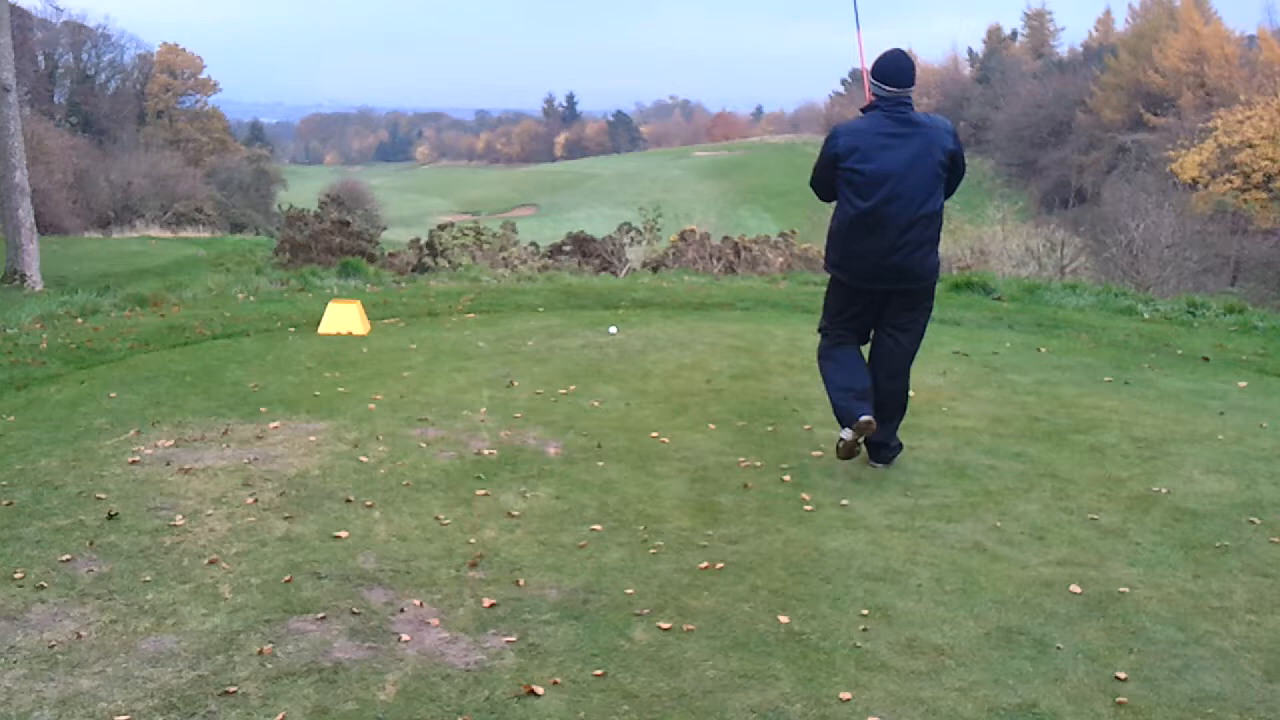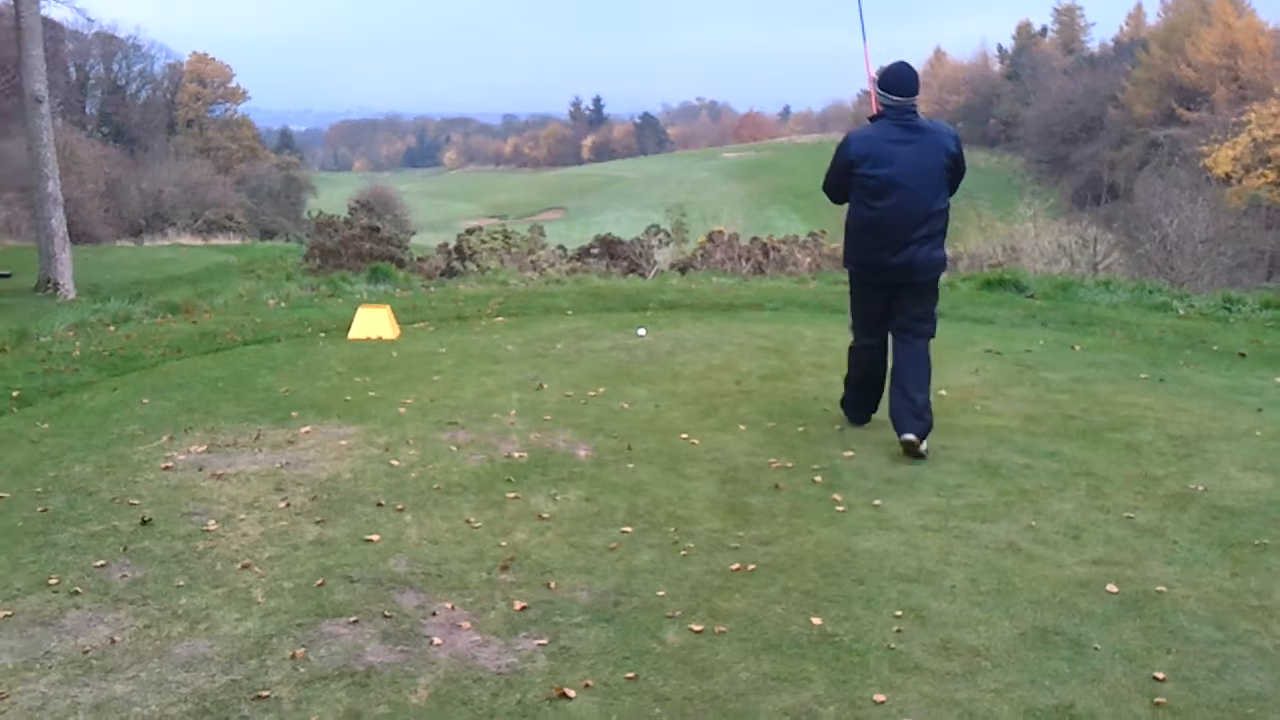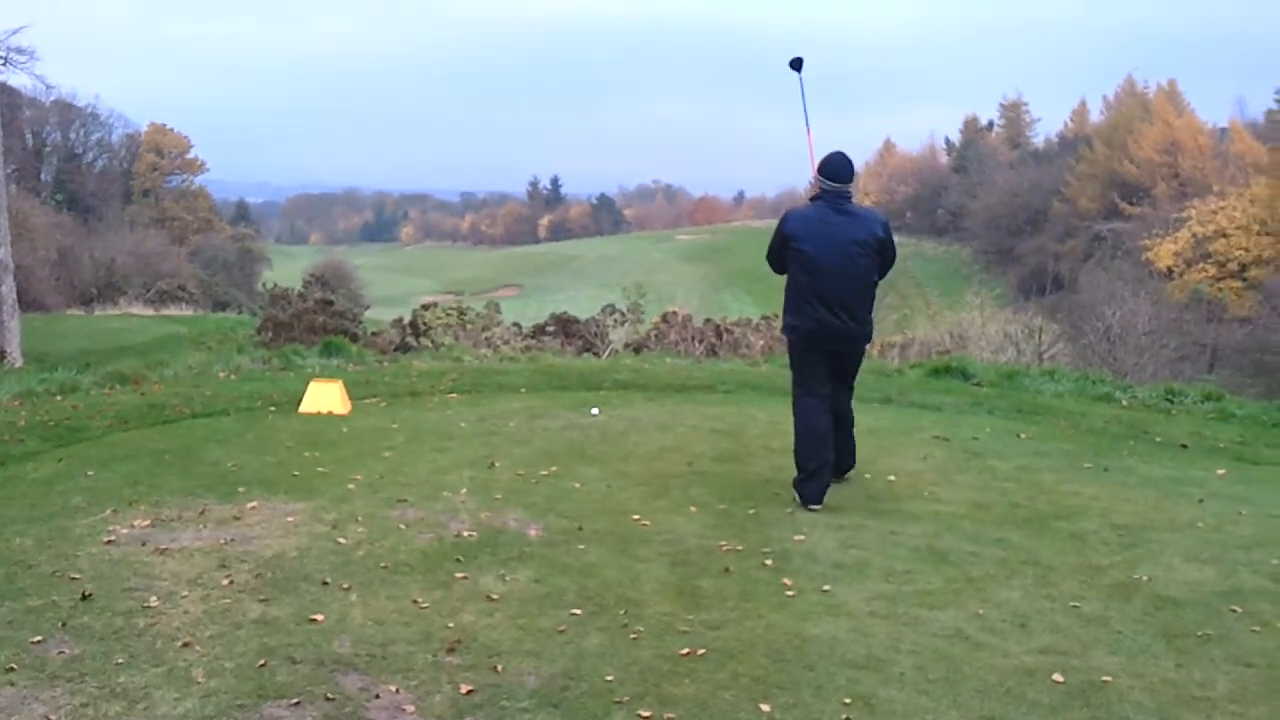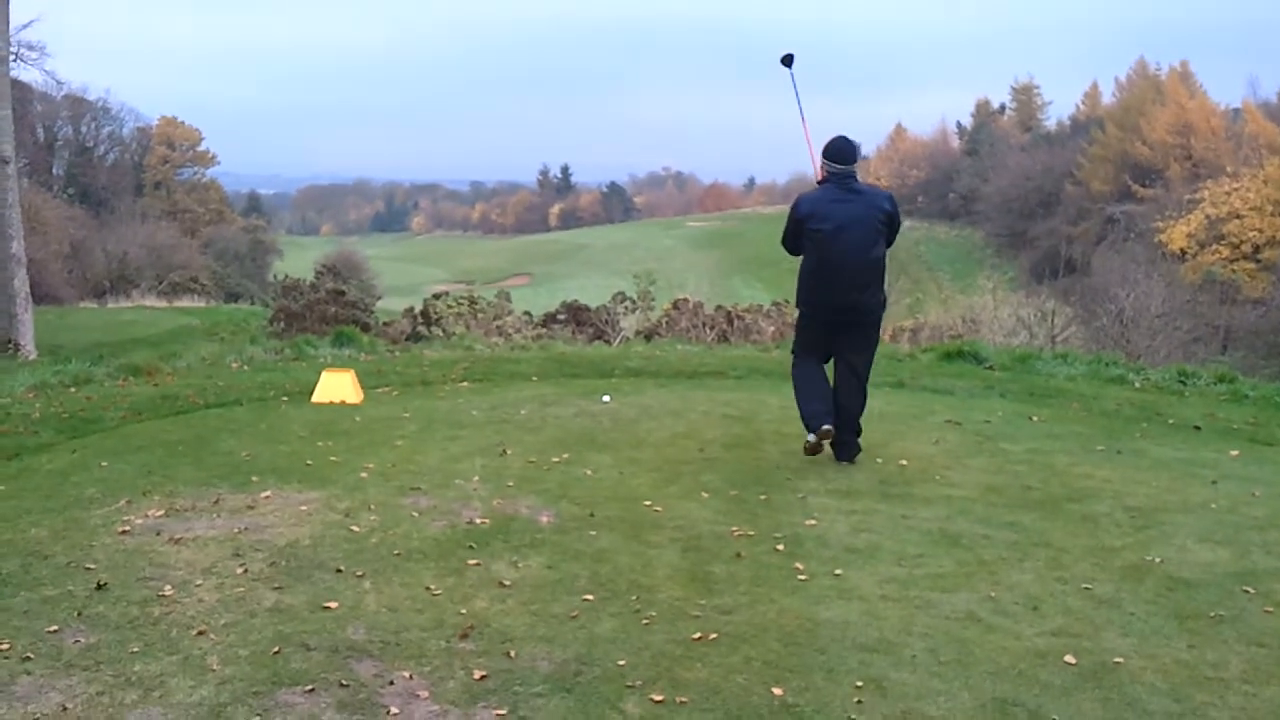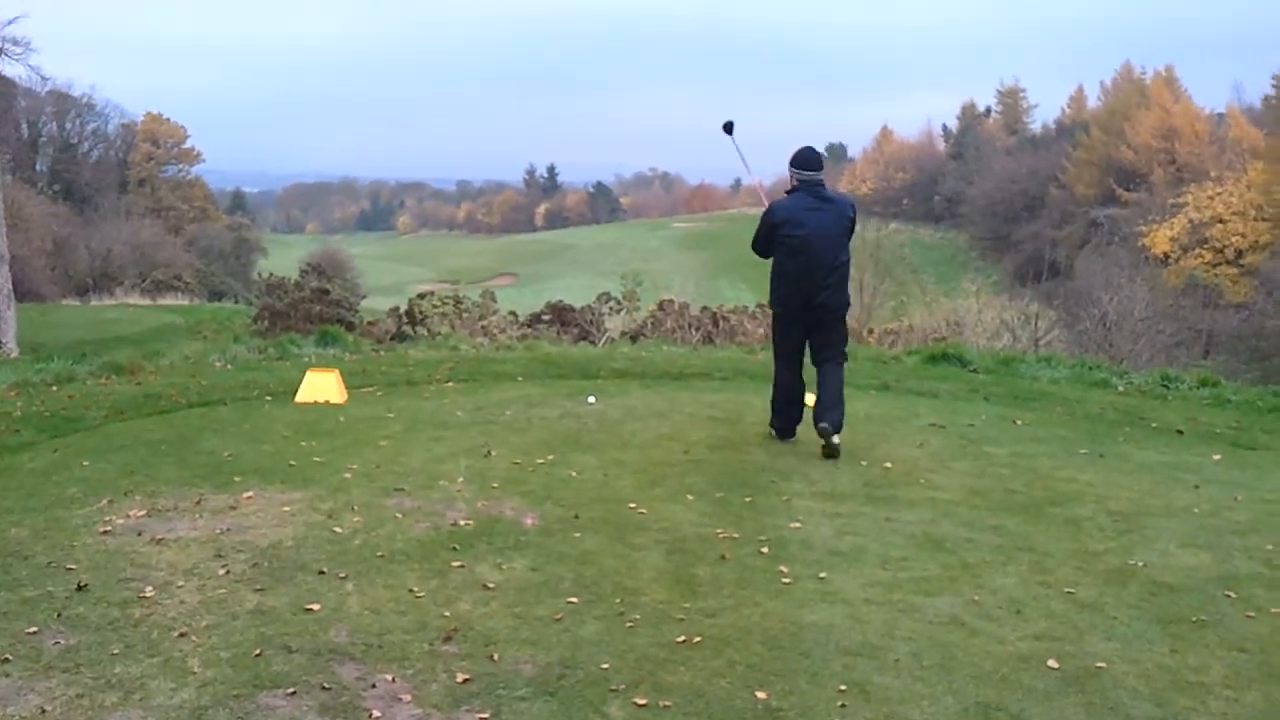
dt=0.4s
person 1, frame 1
left shoulder: (845, 135)
right shoulder: (943, 133)
left elbow: (822, 189)
right elbow: (950, 186)
left hip: (854, 263)
right hip: (915, 268)
left knee: (840, 338)
right knee: (895, 351)
left ankle: (857, 414)
right ankle: (882, 444)
person 1, frame 2
left shoulder: (857, 142)
right shoulder: (946, 137)
left elbow: (835, 192)
right elbow: (952, 185)
left hip: (868, 260)
right hip: (923, 260)
left knee: (868, 335)
right knee: (915, 338)
left ankle: (858, 409)
right ankle: (912, 424)
person 1, frame 3
left shoulder: (794, 220)
right shoulder: (875, 223)
left elbow: (776, 263)
right elbow: (884, 267)
left hip: (806, 328)
right hip: (853, 329)
left knee: (811, 402)
right knee: (840, 395)
left ankle: (812, 489)
right ankle: (840, 466)
person 1, frame 4
left shoulder: (807, 203)
right shoulder: (882, 199)
left elbow: (791, 245)
right elbow: (889, 238)
left hip: (818, 303)
right hip: (865, 304)
left knee: (808, 359)
right knee: (853, 372)
left ankle: (819, 424)
right ankle: (845, 446)
person 1, frame 5
left shoulder: (780, 210)
right shoulder: (845, 207)
left elbow: (761, 249)
left hip: (789, 302)
right hip: (832, 302)
left knee: (788, 362)
right knee: (831, 362)
left ankle: (784, 426)
right ankle: (830, 425)
